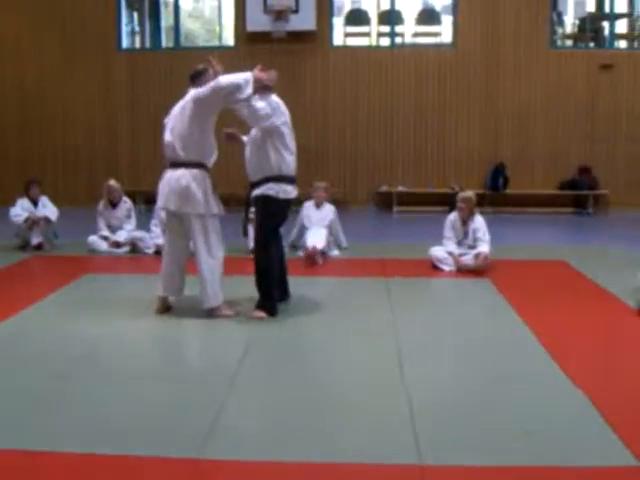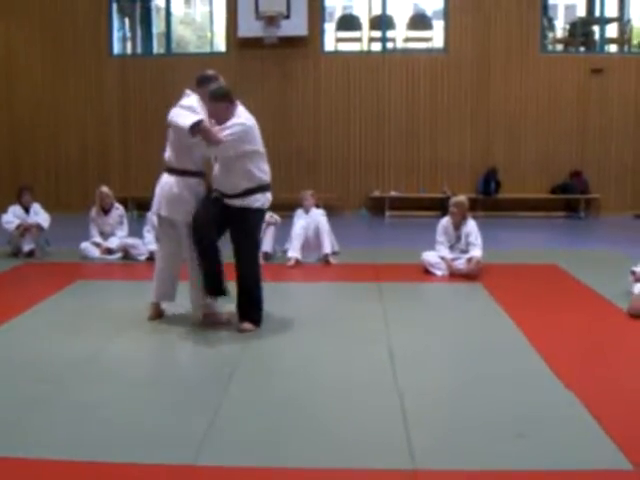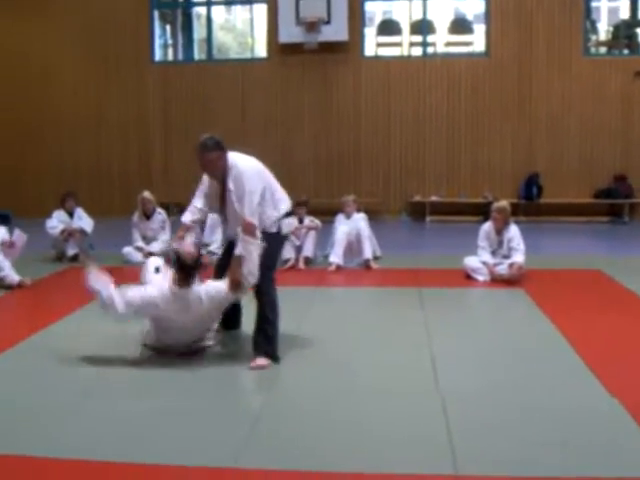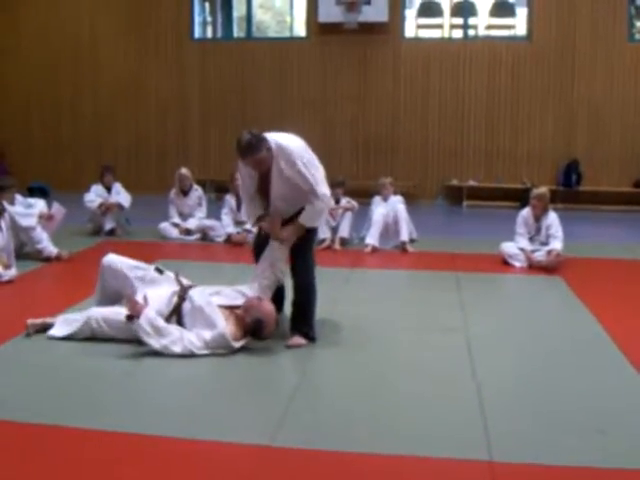
dt=1s
person 1, frame 1
left shoulder: (178, 109)
right shoulder: (199, 99)
right elbow: (222, 86)
right wrist: (254, 77)
left hip: (173, 180)
right hip: (193, 182)
left knee: (174, 245)
right knee: (209, 247)
left ankle: (165, 299)
right ankle: (214, 304)
person 1, frame 2
left shoulder: (195, 106)
right shoulder: (191, 105)
right elbow: (176, 115)
right wrist: (202, 128)
left hip: (171, 185)
right hip: (185, 188)
left knee: (168, 250)
left ankle: (158, 303)
right ankle: (207, 311)
person 1, frame 3
left shoulder: (159, 296)
right shoulder: (211, 295)
left elbow: (117, 301)
right elbow: (246, 277)
left wrist: (97, 280)
right wrist: (248, 236)
left knee: (154, 263)
person 1, frame 4
left shoulder: (223, 336)
right shoulder: (252, 298)
left elbow: (178, 343)
right elbow: (268, 276)
left wrist: (142, 316)
right wrist: (277, 239)
left hip: (161, 315)
right hip: (178, 287)
left knee: (94, 319)
right knee: (110, 263)
left ankle: (53, 323)
right ankle: (110, 308)
person 2, frame 1
left shoulder: (273, 106)
right shoulder: (267, 110)
left elbow: (247, 107)
right wrist: (240, 139)
left hip: (275, 188)
right hip: (269, 187)
left knee: (264, 243)
right knee: (270, 241)
left ankle: (267, 304)
right ankle: (279, 291)
person 2, frame 2
left shoulder: (243, 125)
right shoulder: (230, 118)
left elbow: (215, 143)
left hip: (250, 198)
right hip: (223, 194)
left knee: (245, 258)
right knee: (202, 230)
left ankle: (249, 315)
right ankle: (215, 286)
person 2, frame 3
left shoulder: (245, 171)
right shoulder: (212, 173)
left elbow: (249, 220)
right elbow: (199, 203)
left wrist: (238, 263)
right wrist: (183, 231)
left hip: (269, 226)
left knee: (262, 282)
right knee: (222, 271)
left ankle: (266, 350)
right ankle: (230, 323)
person 2, frame 4
left shoulder: (292, 152)
right shoulder: (248, 161)
left elbow: (322, 196)
right elbow: (248, 197)
left wrist: (296, 228)
right wrist: (261, 221)
left hip: (304, 204)
right hip: (275, 208)
left knee: (301, 263)
right knee: (262, 252)
left ankle: (303, 330)
